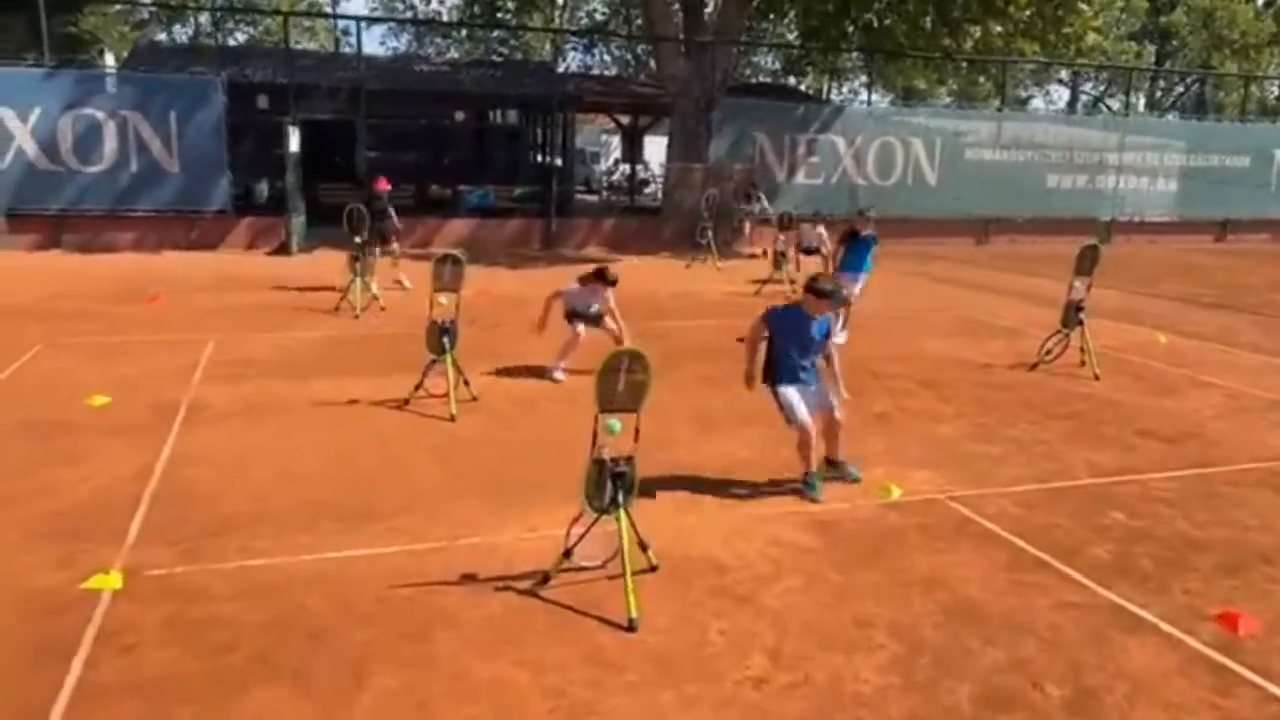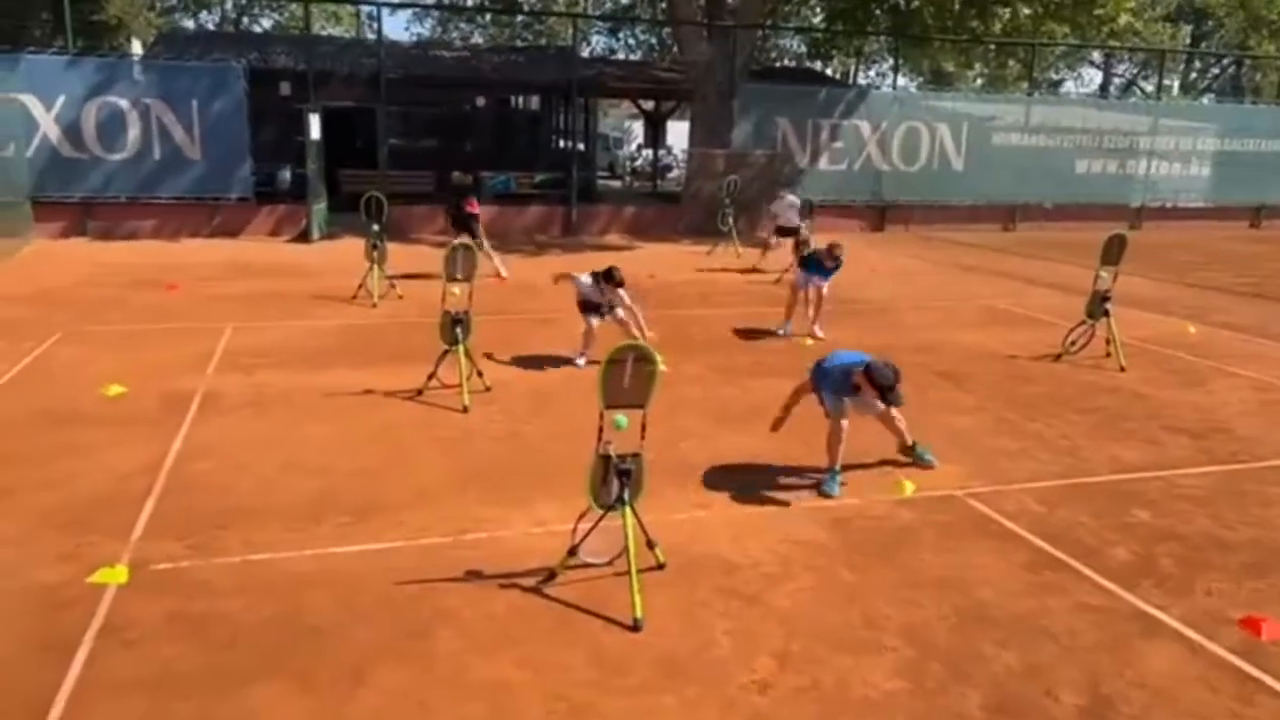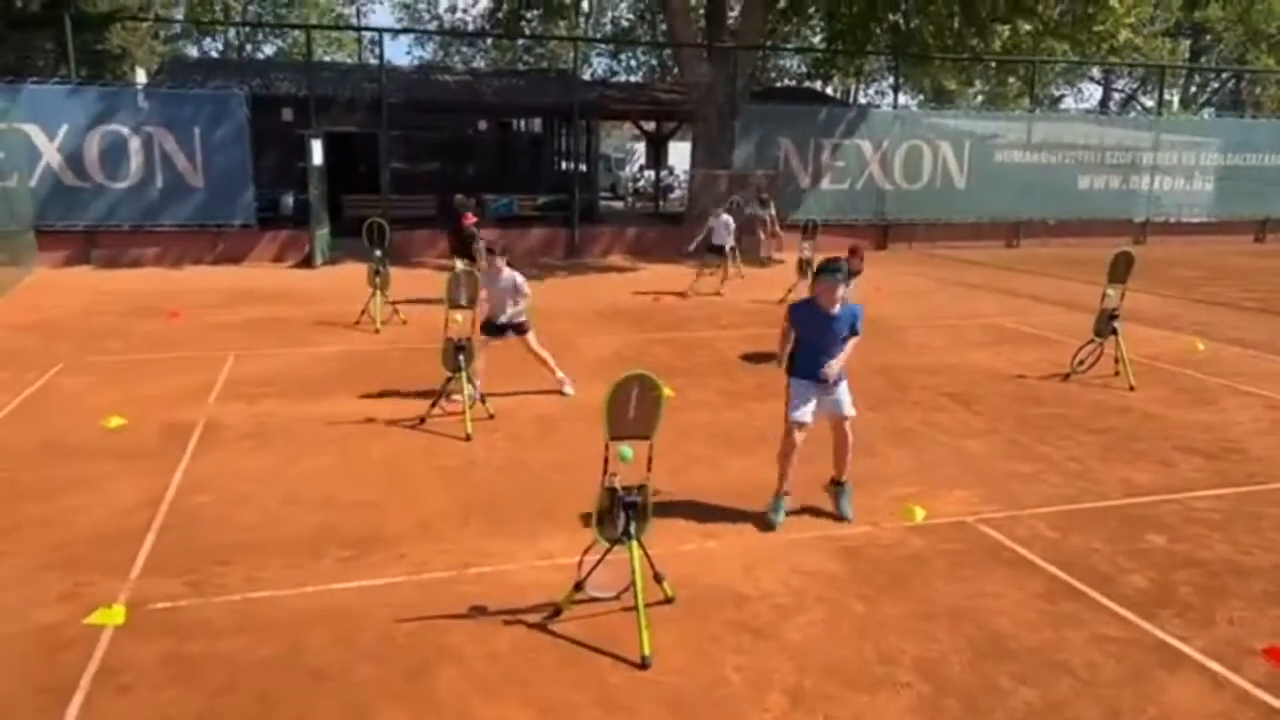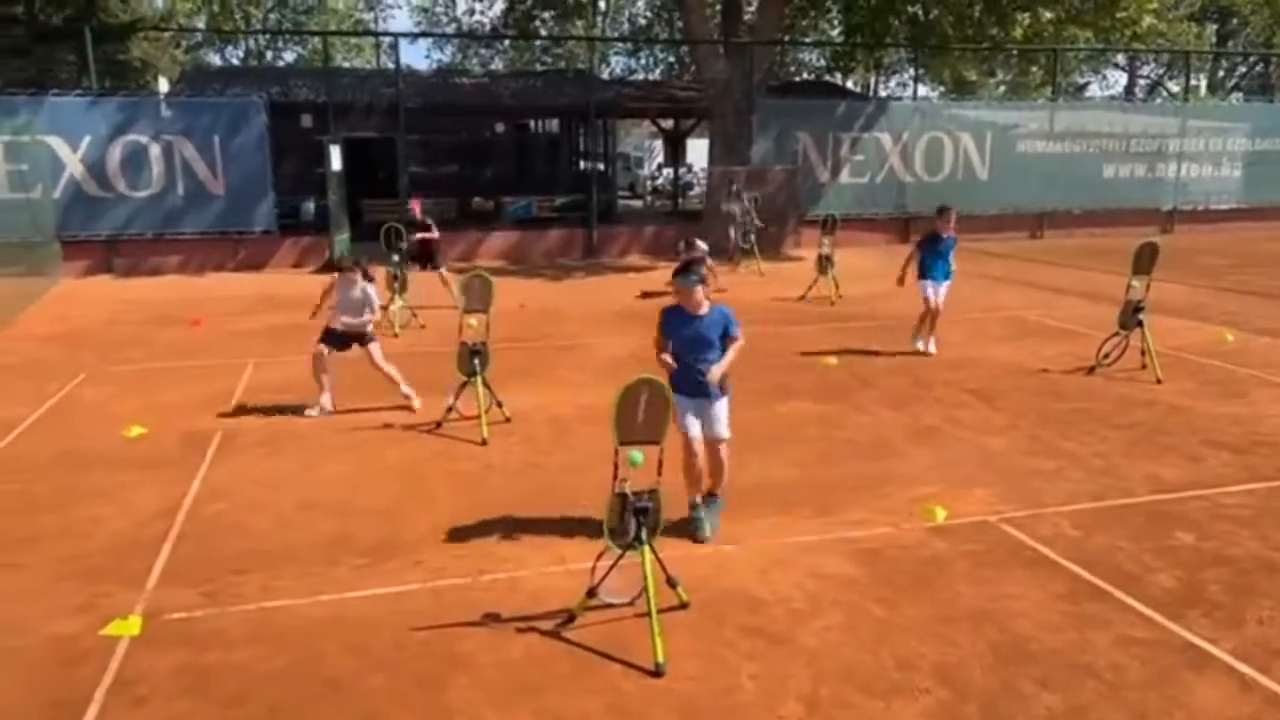
dt=0.5s
person 1, frame 1
left shoulder: (825, 320)
right shoulder: (779, 314)
left elbow: (829, 352)
right elbow: (754, 334)
left wrist: (839, 386)
right wrist: (750, 368)
left hip: (811, 378)
right hip: (784, 382)
left knee: (835, 419)
right knee: (807, 429)
left ankle: (833, 463)
right ankle: (811, 477)
person 1, frame 2
left shoulder: (877, 375)
right shoulder: (831, 375)
left elbow: (893, 392)
right elbow: (803, 388)
left wrist: (890, 409)
right wrist: (784, 413)
left hip: (857, 385)
right hip: (830, 387)
left knee: (889, 416)
right knee: (840, 424)
left ankle: (909, 446)
right ankle: (832, 473)
person 1, frame 3
left shoulder: (853, 312)
right shoulder: (801, 310)
right elbow: (788, 328)
left wrist: (840, 361)
right wrist: (781, 354)
left hip: (834, 380)
right hip: (803, 380)
left knee: (844, 433)
right knee: (793, 436)
left ankle: (839, 485)
right ankle: (780, 496)
person 1, frame 4
left shoulder: (723, 315)
right shoulder: (669, 315)
left elbow: (738, 341)
right elbow: (661, 339)
left wrist: (722, 366)
right wrist: (662, 355)
left hip: (714, 394)
right hip: (683, 393)
left knee: (719, 448)
right knee: (693, 449)
left ankle: (713, 495)
right ankle: (696, 506)
